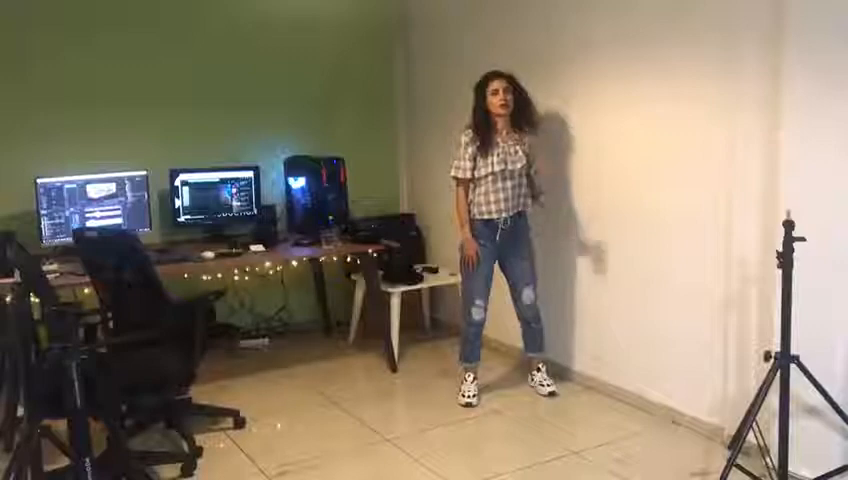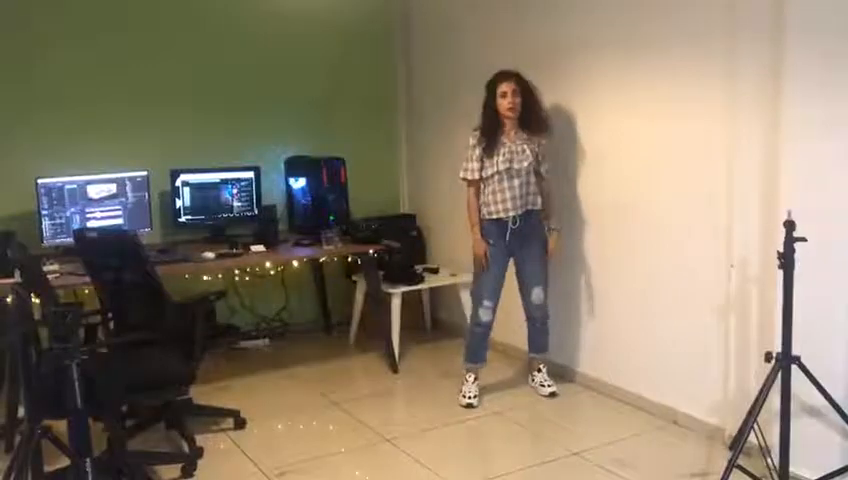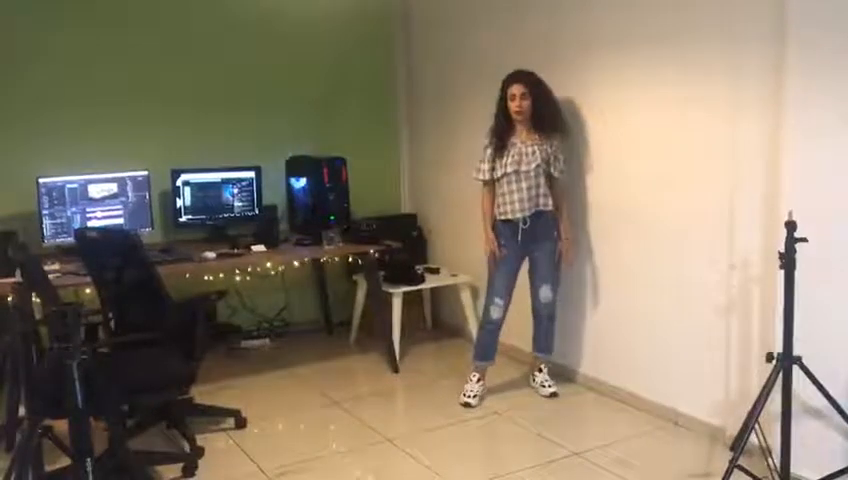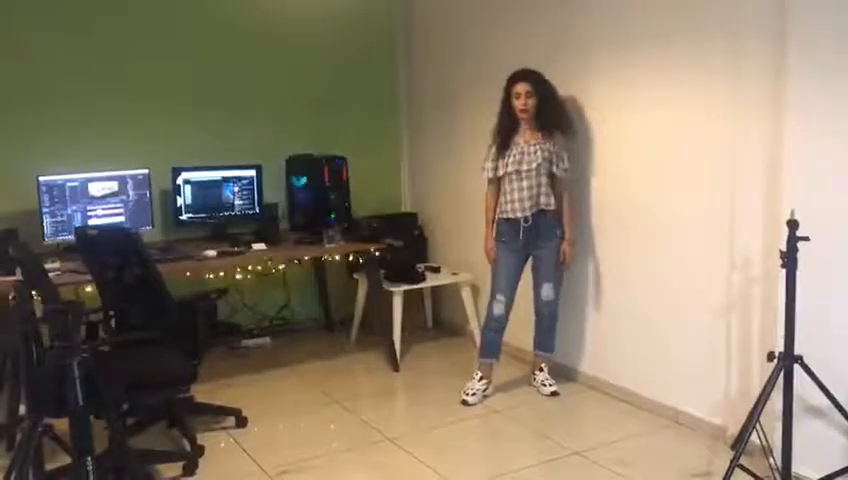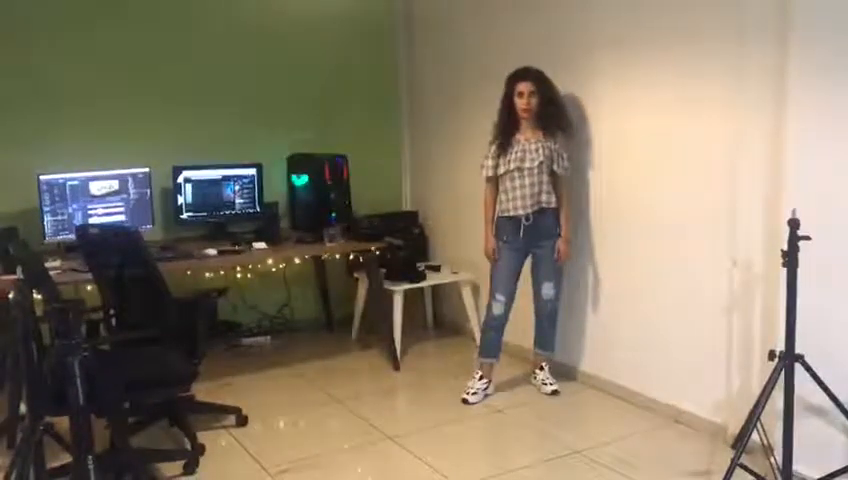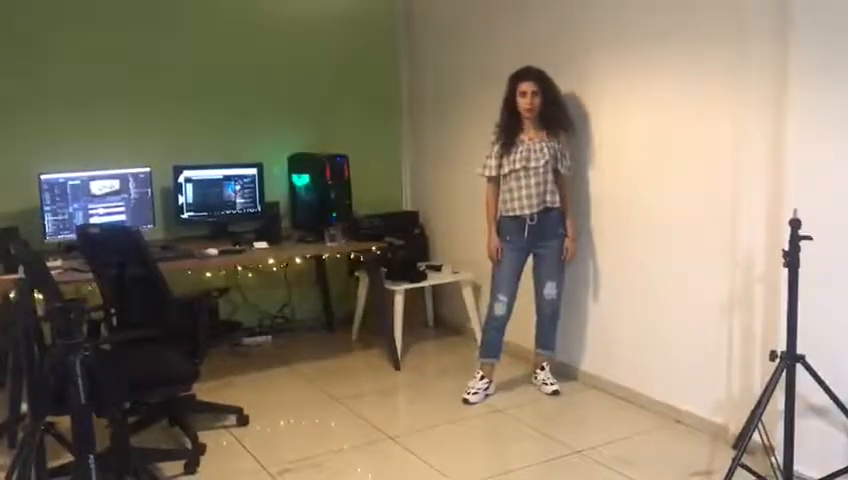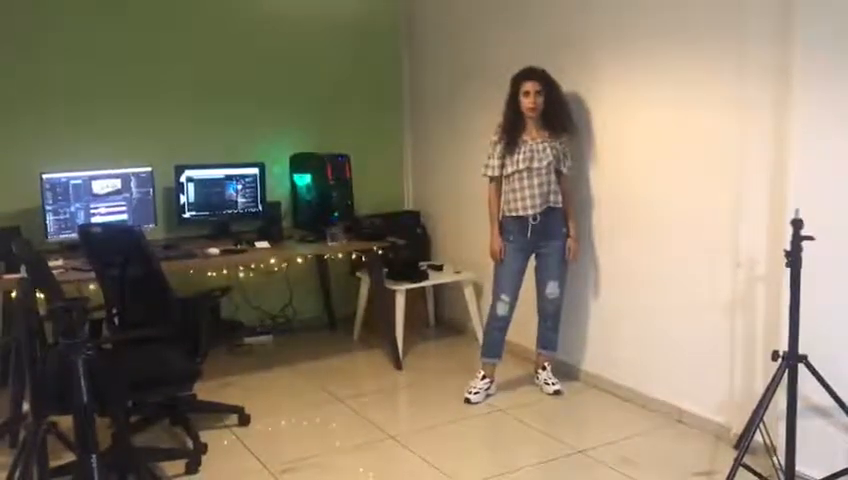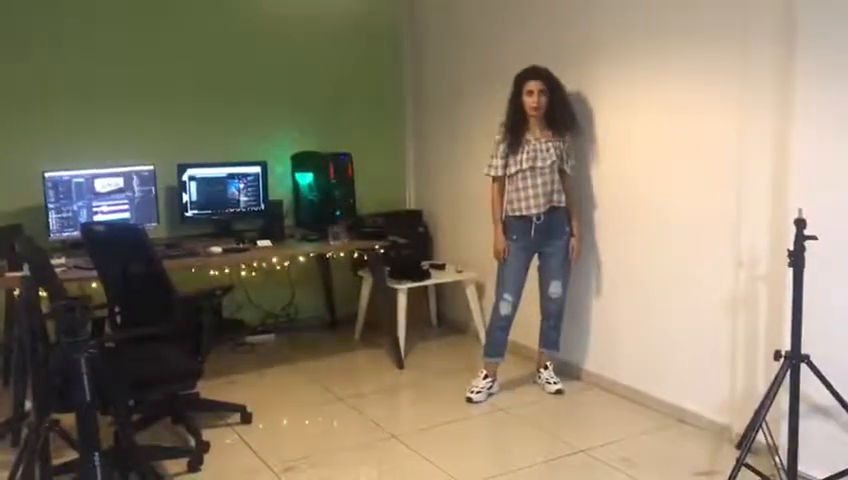
dt=0.4s
person 1, frame 1
left shoulder: (524, 139)
right shoulder: (472, 138)
left elbow: (529, 187)
right elbow: (461, 189)
left wrist: (539, 194)
right wrist: (466, 235)
left hip: (517, 229)
right hip: (482, 231)
left knee: (528, 303)
right knee: (475, 307)
left ankle: (537, 369)
right ankle: (469, 377)
person 1, frame 2
left shoulder: (534, 139)
right shoulder: (481, 139)
left elbow: (542, 187)
right elbow: (472, 191)
left wrist: (551, 228)
right wrist: (476, 235)
left hip: (530, 228)
right hip: (494, 230)
left knee: (537, 303)
right knee: (484, 307)
left ankle: (538, 370)
right ankle: (471, 378)
person 1, frame 3
left shoulder: (549, 141)
right shoulder: (496, 142)
left elbow: (556, 190)
right elbow: (487, 191)
left wrist: (565, 234)
right wrist: (488, 234)
left hip: (543, 229)
right hip: (507, 230)
left knee: (545, 303)
right knee: (495, 306)
left ankle: (539, 370)
right ankle: (477, 377)
person 1, frame 4
left shoulder: (553, 140)
right shoulder: (501, 142)
left elbow: (562, 191)
right elbow: (492, 190)
left wrist: (568, 236)
right wrist: (489, 235)
left hip: (546, 229)
right hip: (510, 230)
left knee: (547, 303)
right knee: (499, 304)
left ankle: (540, 370)
right ankle: (483, 377)
person 1, frame 5
left shoulder: (553, 139)
right shoulder: (501, 140)
left elbow: (561, 190)
right elbow: (491, 189)
left wrist: (564, 234)
right wrist: (488, 233)
left hip: (545, 227)
right hip: (510, 228)
left knee: (547, 301)
right knee: (498, 303)
left ankle: (541, 368)
right ankle: (484, 376)
person 1, frame 6
left shoulder: (555, 139)
right shoulder: (503, 140)
left elbow: (563, 188)
right elbow: (492, 189)
left wrist: (570, 231)
right wrist: (492, 234)
left hip: (549, 227)
right hip: (512, 228)
left knee: (549, 301)
right knee: (500, 303)
left ankle: (542, 368)
right ankle: (485, 376)
person 1, frame 7
left shoulder: (557, 139)
right shoulder: (504, 139)
left elbow: (564, 187)
right elbow: (494, 188)
left wrist: (572, 231)
right wrist: (495, 233)
left hip: (552, 228)
right hip: (515, 228)
left knee: (551, 301)
right knee: (502, 303)
left ankle: (543, 367)
right ankle: (486, 376)
person 1, frame 8
left shoulder: (560, 138)
right shoulder: (508, 138)
left elbow: (567, 185)
right elbow: (497, 187)
left wrist: (575, 230)
right wrist: (498, 232)
left hip: (555, 226)
right hip: (519, 227)
left knee: (554, 300)
right knee: (506, 302)
left ankle: (545, 367)
right ankle: (489, 375)
